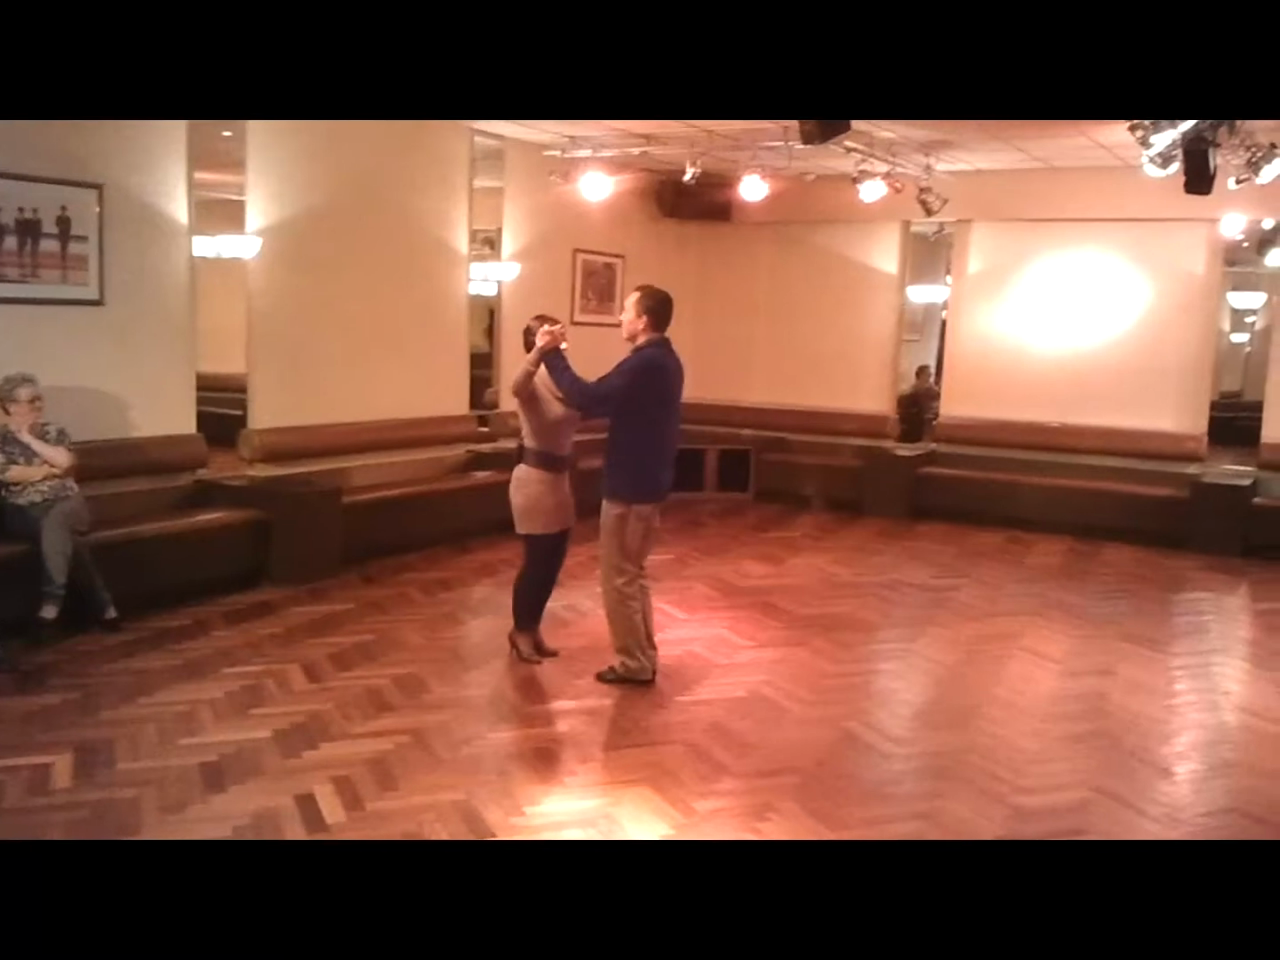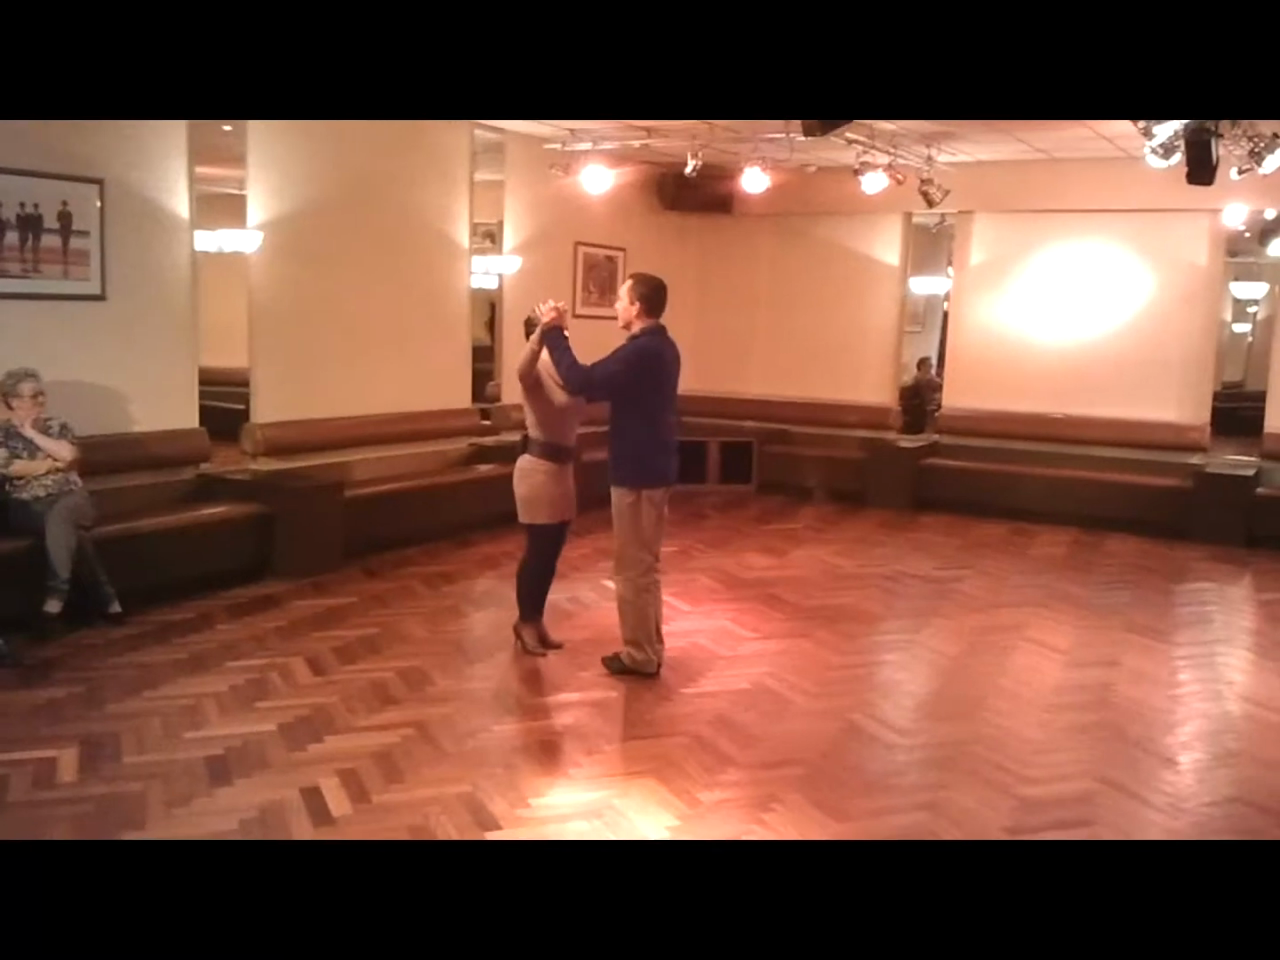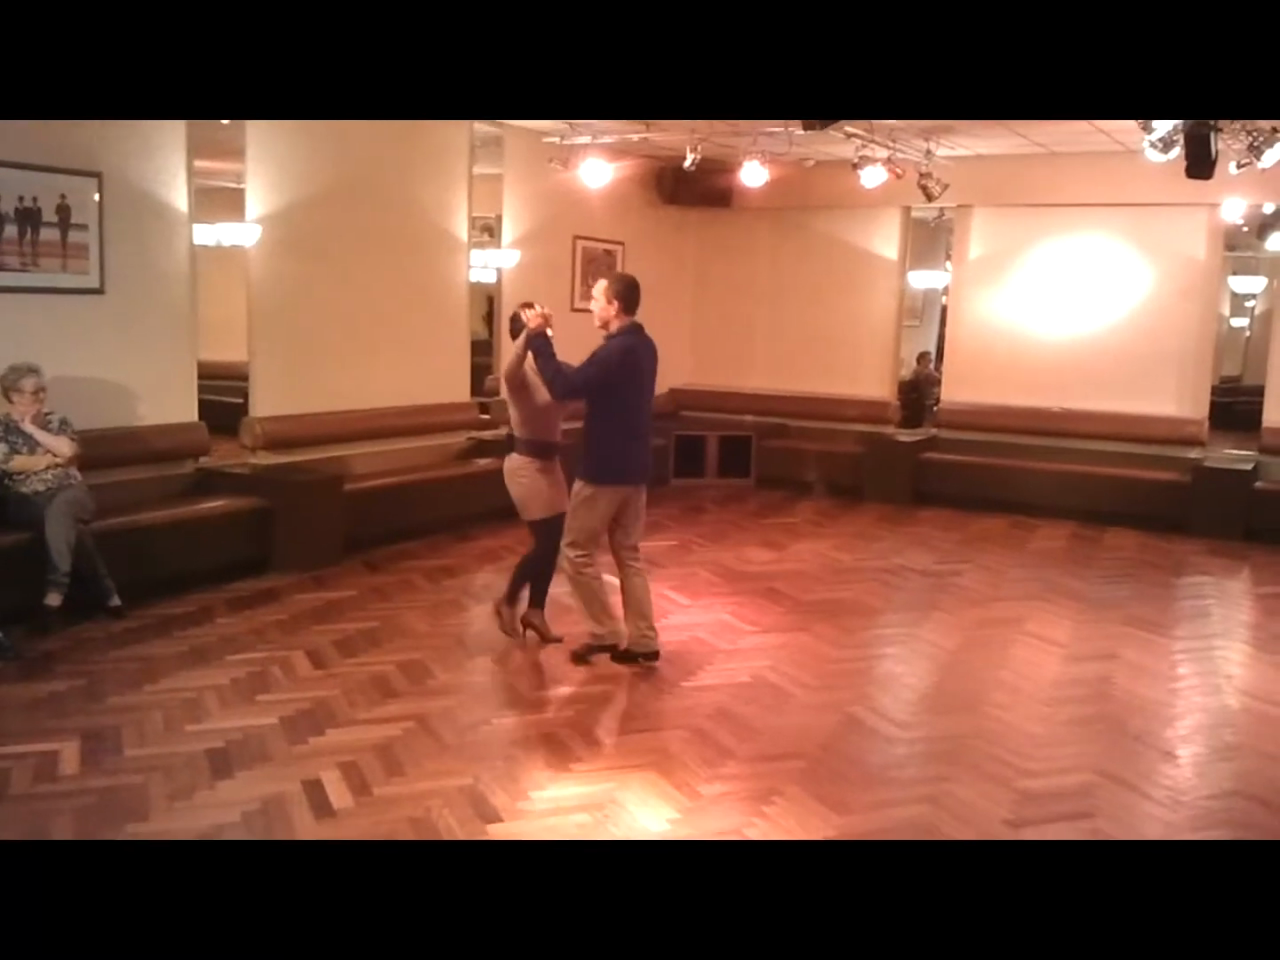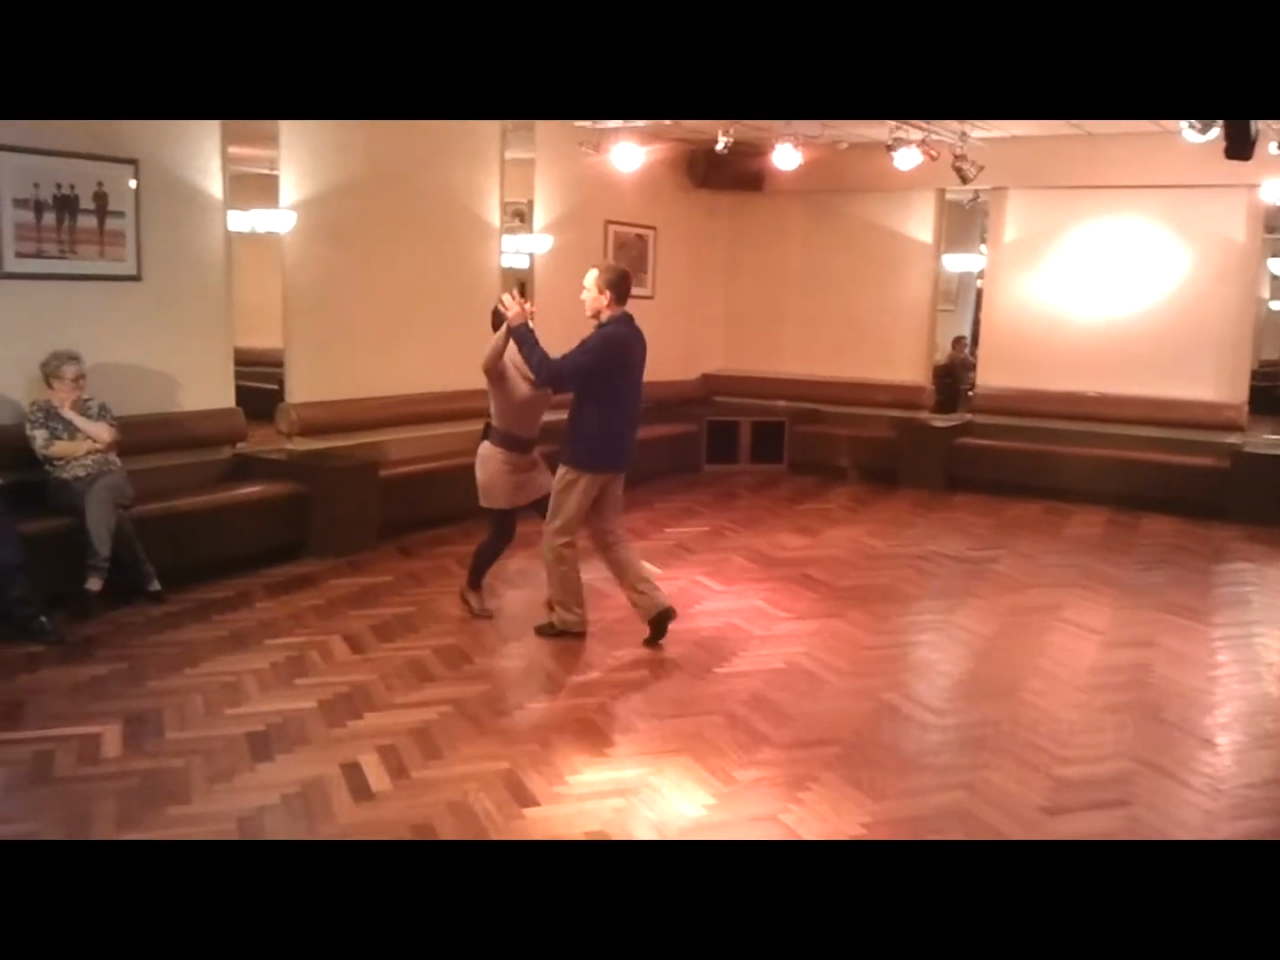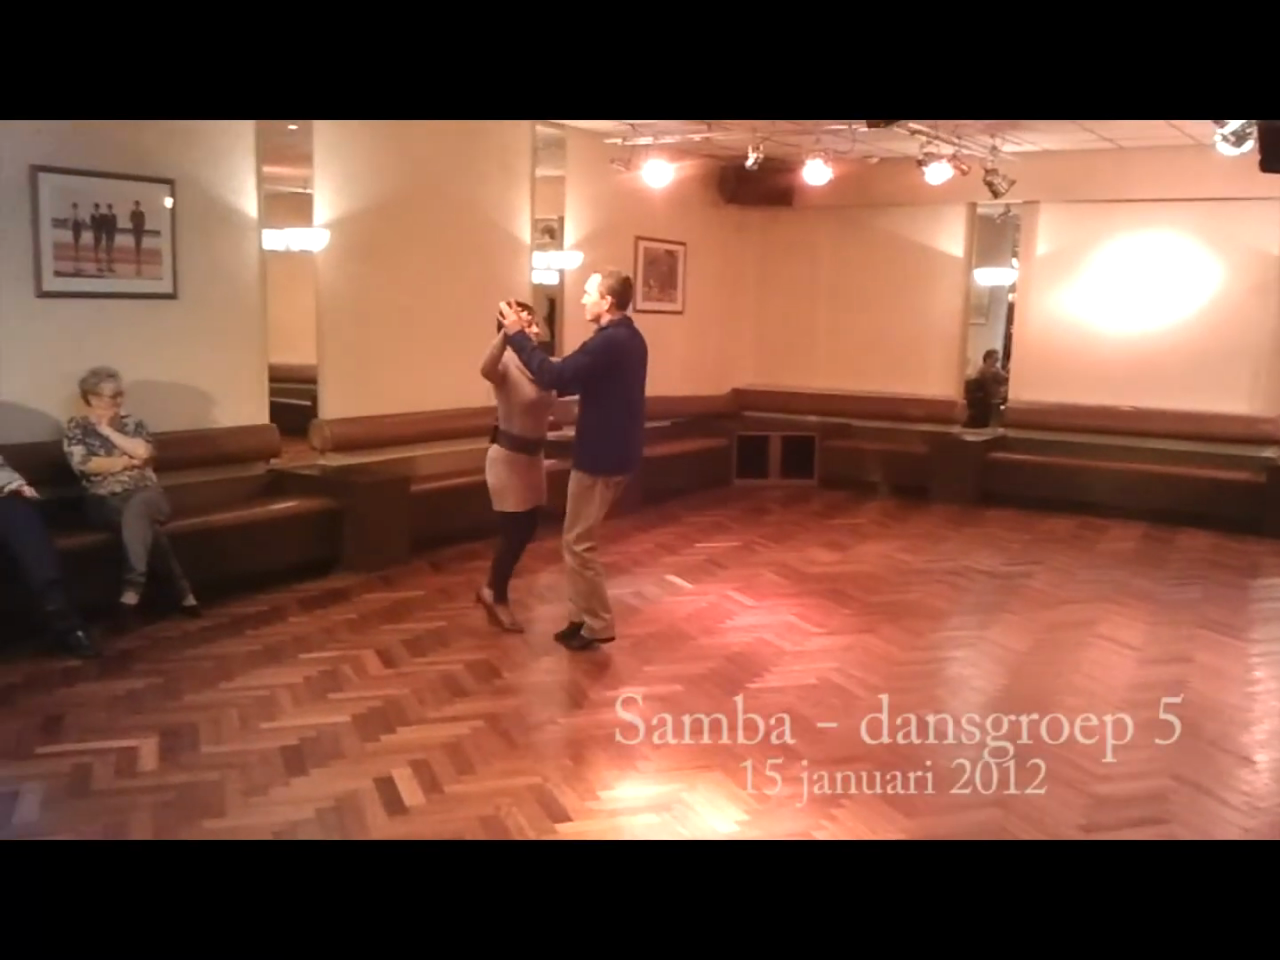
dt=0.4s
person 1, frame 1
left shoulder: (645, 364)
right shoulder: (665, 360)
left elbow: (587, 397)
right elbow: (611, 403)
left wrist: (552, 354)
left hip: (630, 485)
right hip: (649, 480)
left knee: (619, 577)
right knee: (632, 573)
left ankle: (633, 664)
right ankle: (643, 658)
person 1, frame 2
left shoulder: (640, 351)
right shoulder: (662, 347)
left elbow: (581, 381)
right elbow: (608, 385)
left wrist: (554, 333)
left hip: (637, 473)
right hip: (655, 469)
left knee: (633, 568)
right knee: (645, 565)
left ankle: (640, 657)
right ankle: (649, 651)
person 1, frame 3
left shoulder: (616, 351)
right shoulder: (643, 346)
left elbow: (564, 387)
left wrist: (539, 338)
left hip: (605, 470)
right hip: (635, 468)
left knee: (576, 549)
right knee: (628, 554)
left ankle: (605, 633)
right ankle: (643, 640)
person 1, frame 4
left shoulder: (607, 340)
right shoulder: (630, 335)
left elbow: (551, 375)
left wrist: (520, 328)
left hip: (587, 455)
right hip: (616, 454)
left knee: (558, 537)
right knee: (609, 535)
left ankle: (569, 619)
right ankle: (654, 606)
person 1, frame 5
left shoulder: (608, 342)
right shoulder: (631, 339)
left elbow: (555, 376)
left wrist: (517, 335)
right wrist: (537, 360)
left hip: (600, 456)
right hip: (620, 454)
left knee: (578, 542)
right knee: (583, 537)
left ankle: (598, 626)
right ankle: (585, 617)
person 2, frame 1
right shoulder: (532, 381)
right elbow: (516, 388)
right wrist: (540, 350)
left hip: (559, 476)
right hip: (533, 477)
left knee: (554, 558)
right knee: (536, 559)
left ankle: (532, 627)
right ankle: (520, 630)
person 2, frame 2
right shoulder: (537, 371)
right elbow: (522, 370)
right wrist: (543, 330)
left hip: (563, 466)
right hip: (537, 467)
left knee: (553, 550)
right knee: (538, 550)
left ankle: (536, 620)
right ankle: (526, 622)
person 2, frame 3
right shoulder: (522, 370)
right elbow: (508, 372)
right wrist: (529, 333)
left hip: (550, 461)
right hip: (525, 463)
left knee: (551, 541)
right knee: (549, 541)
left ankle: (535, 611)
right ankle: (507, 602)
person 2, frame 4
right shoulder: (502, 364)
right elbow: (487, 364)
right wrist: (510, 326)
left hip: (528, 456)
right hip: (499, 456)
right knee: (502, 533)
right ankle: (472, 589)
person 2, frame 5
right shoulder: (506, 365)
right elbow: (486, 369)
right wrist: (508, 334)
left hip: (534, 456)
right hip: (507, 457)
left knee: (526, 532)
right knee: (513, 534)
left ankle: (490, 590)
right ankle: (499, 601)
person 3, frame 1
left shoulder: (54, 431)
left elbow: (65, 461)
left wrist: (29, 439)
right wrist: (49, 470)
left hip: (64, 502)
right hip: (24, 511)
left knee: (56, 521)
right knee: (61, 532)
left ankle: (53, 600)
right ankle: (101, 600)
person 3, frame 2
left shoulder: (57, 426)
left elbow: (69, 455)
left wrist: (32, 434)
right wrist: (52, 464)
left hip: (69, 497)
right hip: (28, 506)
left knee: (59, 516)
right knee: (65, 526)
left ankle: (57, 595)
right ankle: (104, 594)
person 3, frame 3
left shoulder: (57, 420)
left elbow: (68, 450)
left wrist: (32, 429)
right wrist: (52, 459)
left hip: (69, 491)
right hip: (27, 500)
left knee: (59, 509)
right knee: (65, 521)
left ankle: (57, 590)
right ankle: (105, 588)
person 3, frame 4
left shoulder: (95, 406)
right shoulder: (38, 412)
left elbow: (107, 436)
right elbow: (47, 448)
left wrist: (71, 415)
right wrist: (91, 445)
left hip: (108, 477)
right hip: (67, 485)
left knee: (99, 495)
right knee: (104, 505)
left ankle: (97, 574)
right ankle: (144, 573)
person 3, frame 5
left shoulder: (132, 423)
right shoulder: (76, 428)
left elbow: (144, 452)
right elbow: (84, 465)
left wrist: (108, 431)
right wrist: (128, 461)
left hip: (144, 492)
right hip: (104, 501)
left knee: (135, 510)
right knee: (140, 520)
left ankle: (133, 589)
right ankle: (180, 588)
